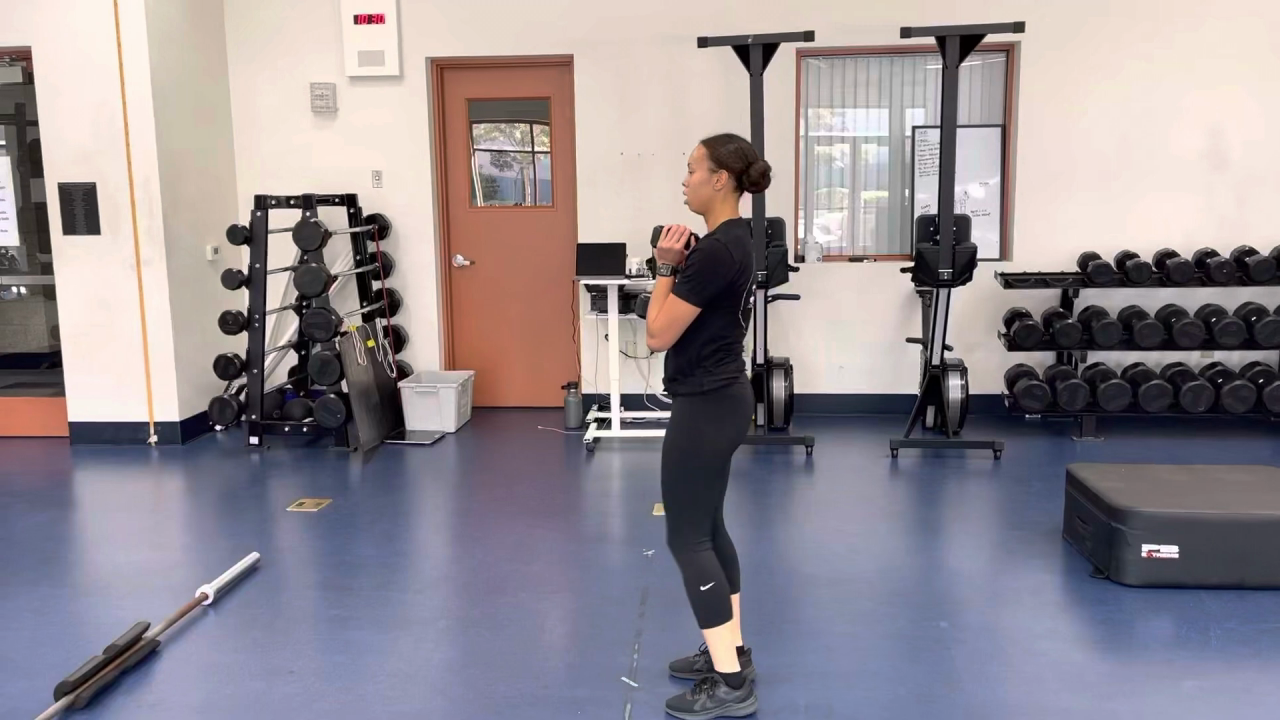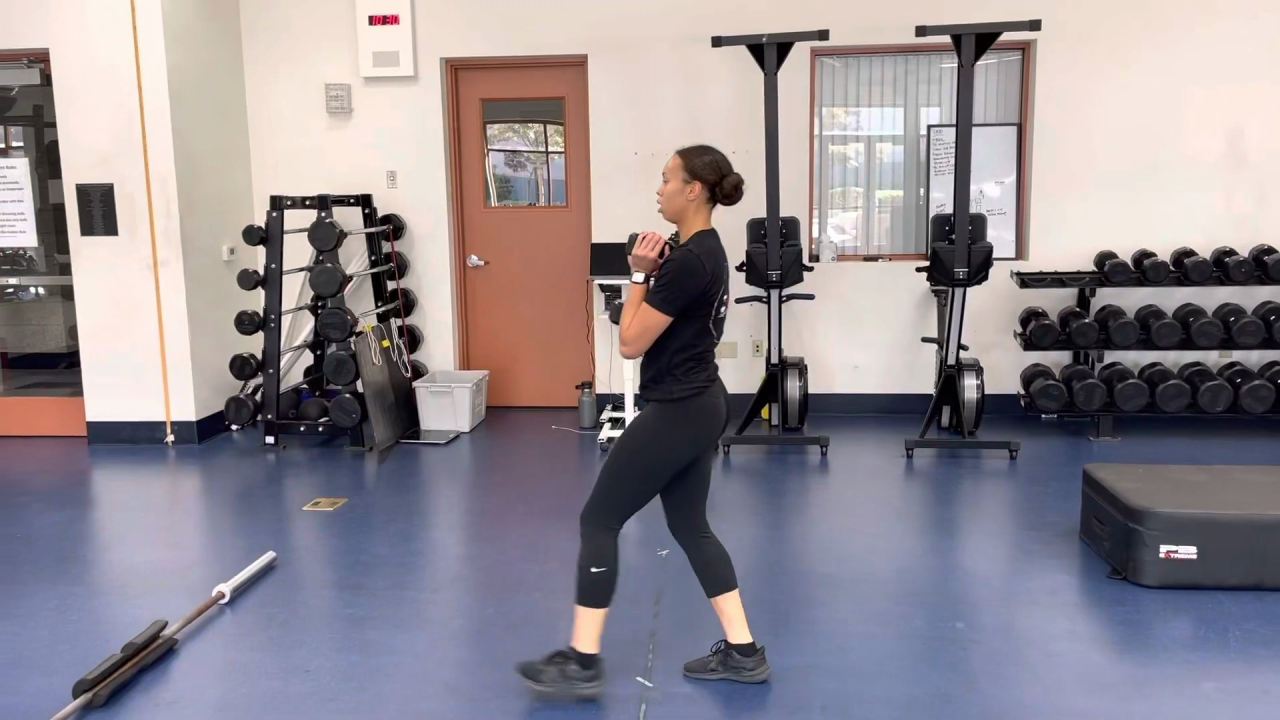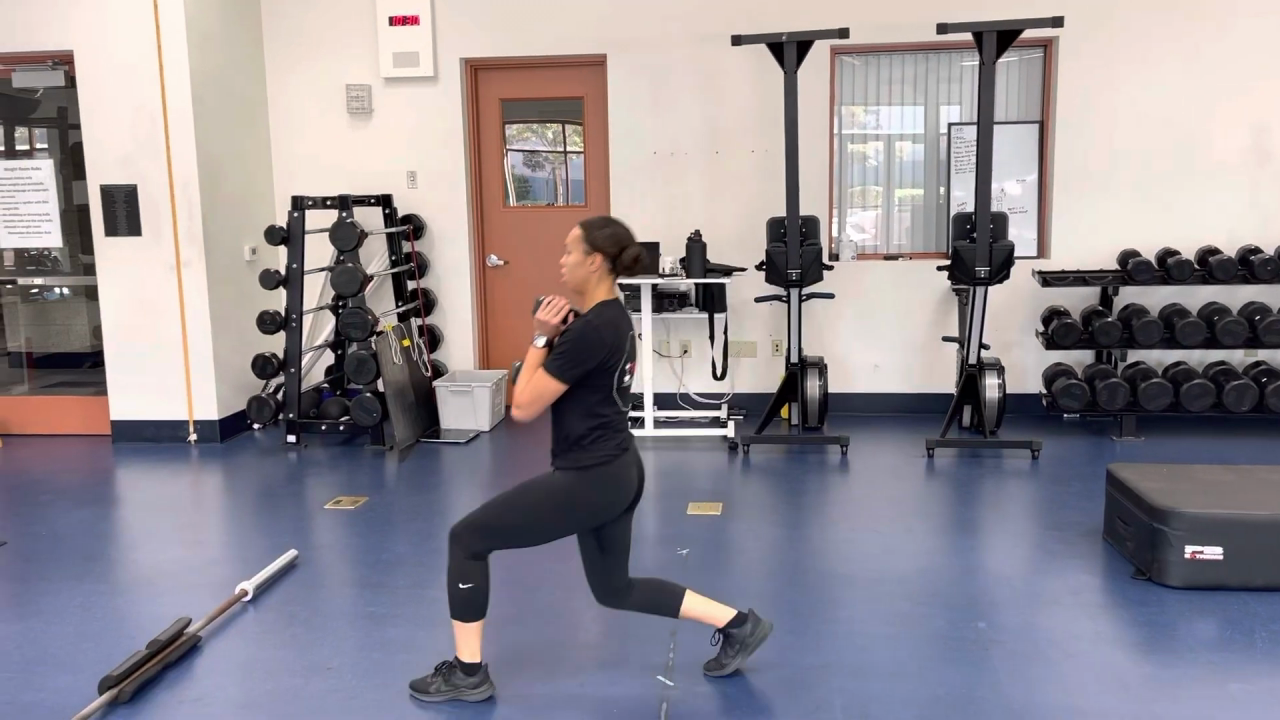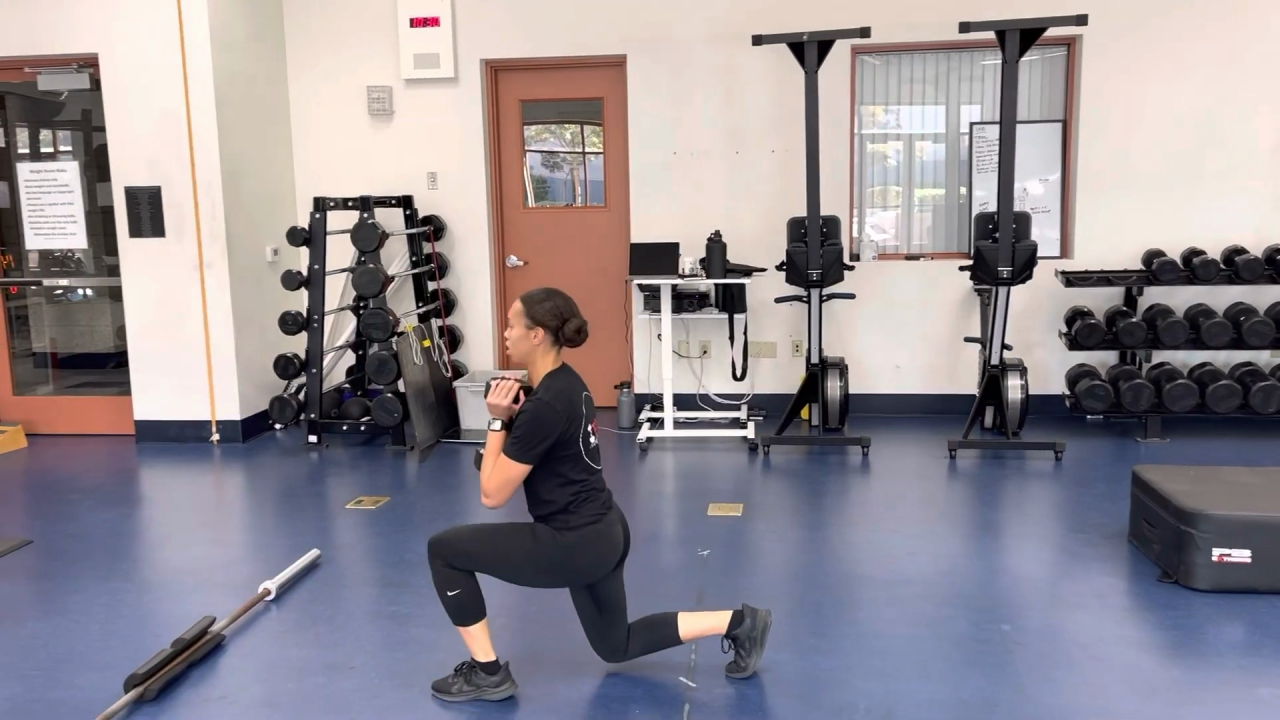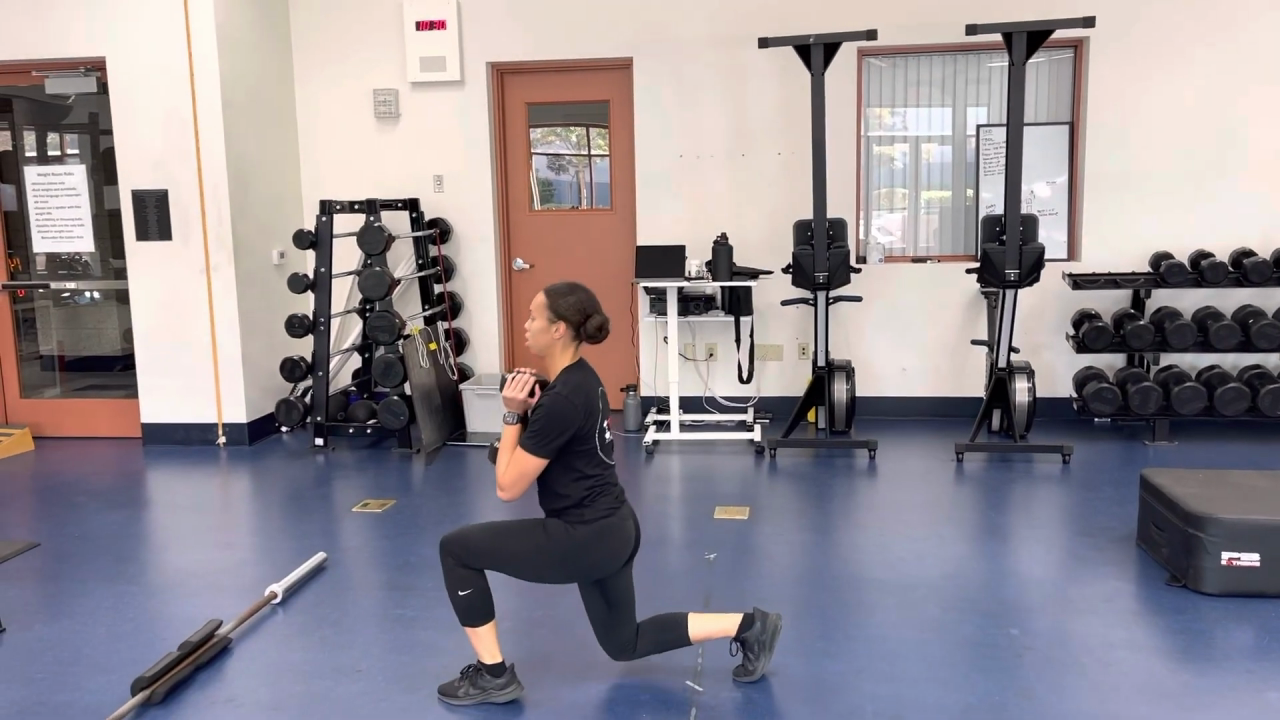
dt=0.5s
person 1, frame 1
left shoulder: (716, 249)
right shoulder: (732, 240)
left elbow: (659, 334)
left wrist: (665, 267)
right wrist: (678, 264)
left hip: (706, 406)
right hip: (722, 398)
left knee: (686, 539)
right knee: (705, 525)
right ankle: (730, 652)
person 1, frame 2
left shoulder: (688, 259)
right shoulder: (704, 250)
left elbow: (632, 342)
left wrist: (640, 275)
right wrist: (653, 273)
left hip: (675, 411)
right hip: (700, 404)
left knee: (598, 522)
right knee: (690, 527)
left ankle: (583, 661)
right ankle: (742, 651)
person 1, frame 3
left shoulder: (591, 329)
right shoulder: (610, 317)
left elbow: (523, 408)
left wrist: (542, 339)
right wrist: (556, 338)
left hip: (588, 480)
right hip: (616, 473)
left knee: (467, 538)
right knee: (613, 588)
left ankle: (467, 671)
right ankle: (738, 624)
person 1, frame 4
left shoulder: (545, 406)
right shoulder: (565, 383)
left elbow: (492, 494)
left wrist: (498, 422)
right wrist: (511, 419)
left hip: (575, 544)
right hip: (602, 534)
left knee: (444, 550)
right knee: (618, 645)
left ankle: (487, 672)
right ankle: (741, 623)
person 1, frame 5
left shoulder: (561, 399)
right shoulder: (580, 379)
left elbow: (509, 487)
left wrist: (513, 416)
right wrist: (528, 415)
left hip: (586, 536)
right hip: (611, 529)
left knee: (457, 549)
right knee: (623, 642)
left ankle: (492, 675)
right ankle: (750, 627)
